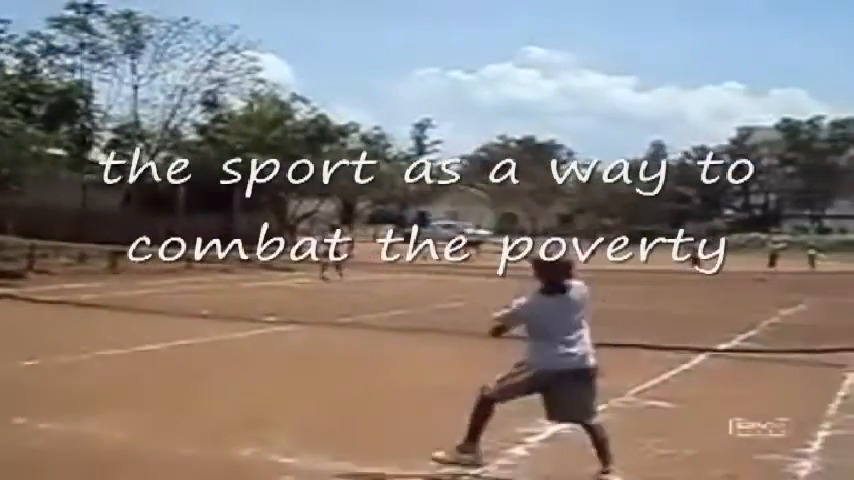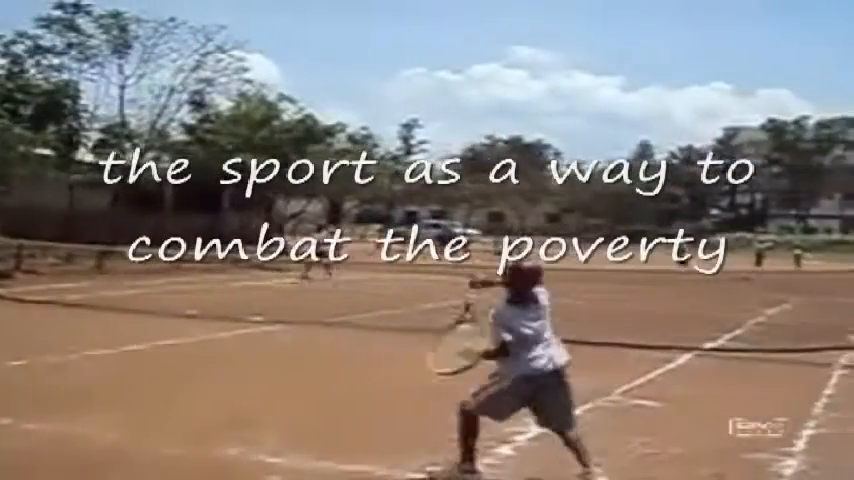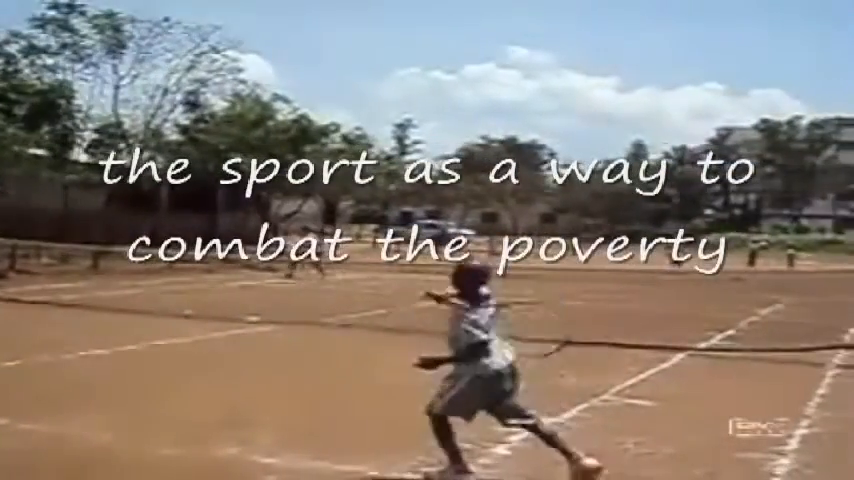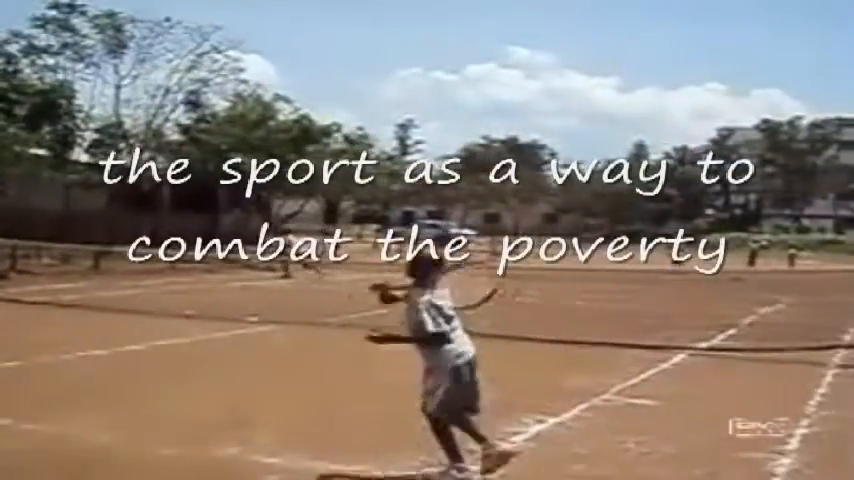
dt=0.2s
person 1, frame 1
left shoulder: (527, 305)
right shoulder: (580, 290)
left elbow: (497, 330)
left wrist: (511, 317)
left hip: (541, 366)
right hip: (580, 366)
left knee: (487, 396)
right knee: (589, 420)
left ankle: (468, 449)
person 1, frame 2
left shoulder: (501, 314)
right shoulder: (541, 296)
left elbow: (503, 351)
right elbow: (526, 286)
left wrist: (480, 354)
right wrist: (489, 282)
left hip: (518, 373)
right hip: (553, 369)
left knee: (468, 410)
right knee: (564, 426)
person 1, frame 3
left shoulder: (464, 315)
right shoulder: (482, 295)
left elbow: (478, 350)
left wrist: (439, 361)
right wrist: (446, 297)
left hip: (478, 372)
right hip: (502, 367)
left knee: (437, 412)
right knee: (528, 421)
right ankle: (577, 460)
person 1, frame 4
left shoulder: (424, 302)
right shoulder: (434, 285)
left elbow: (438, 337)
left wrist: (390, 338)
right wrist: (387, 291)
left hip: (449, 361)
right hip: (460, 356)
left knee: (435, 412)
right knee: (451, 411)
right ankle: (490, 446)
